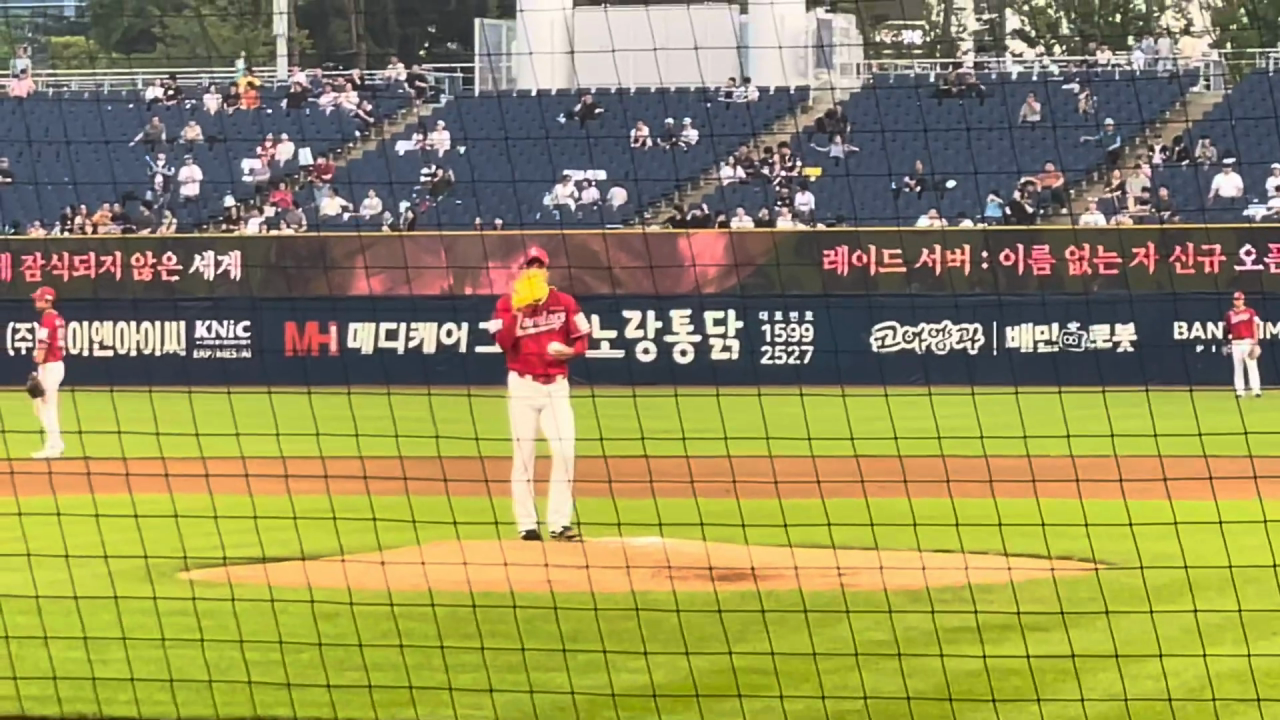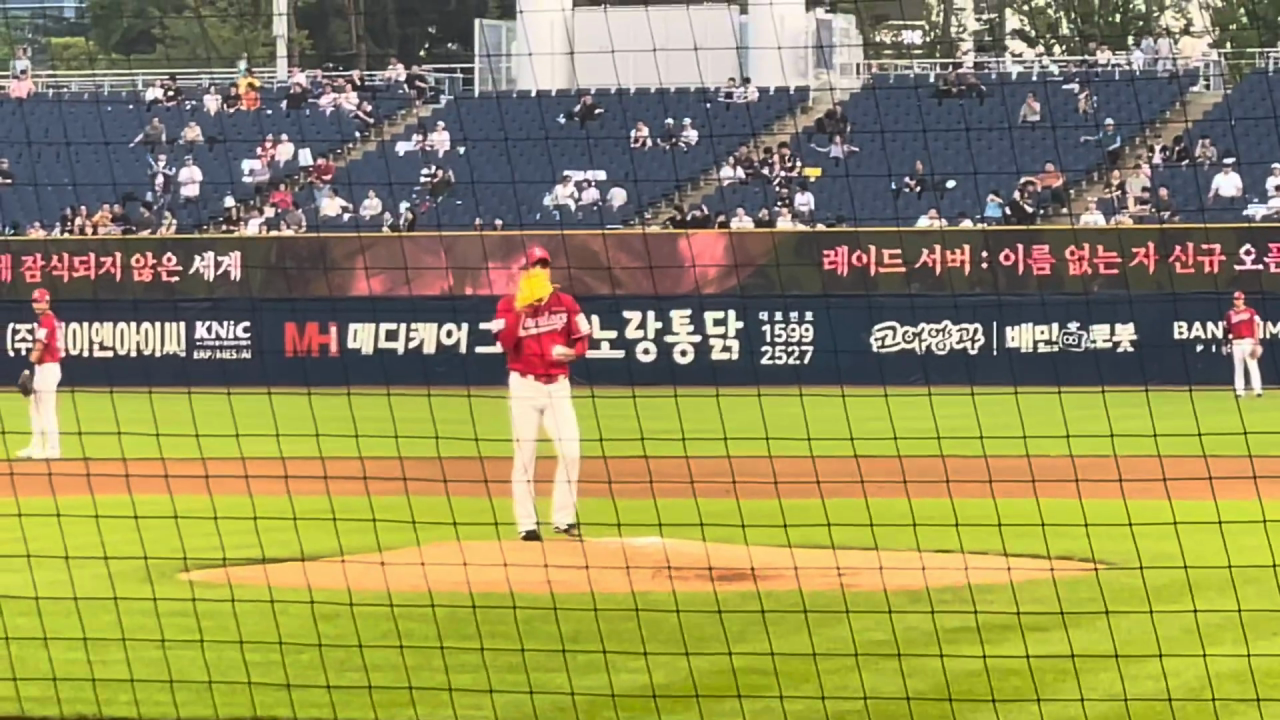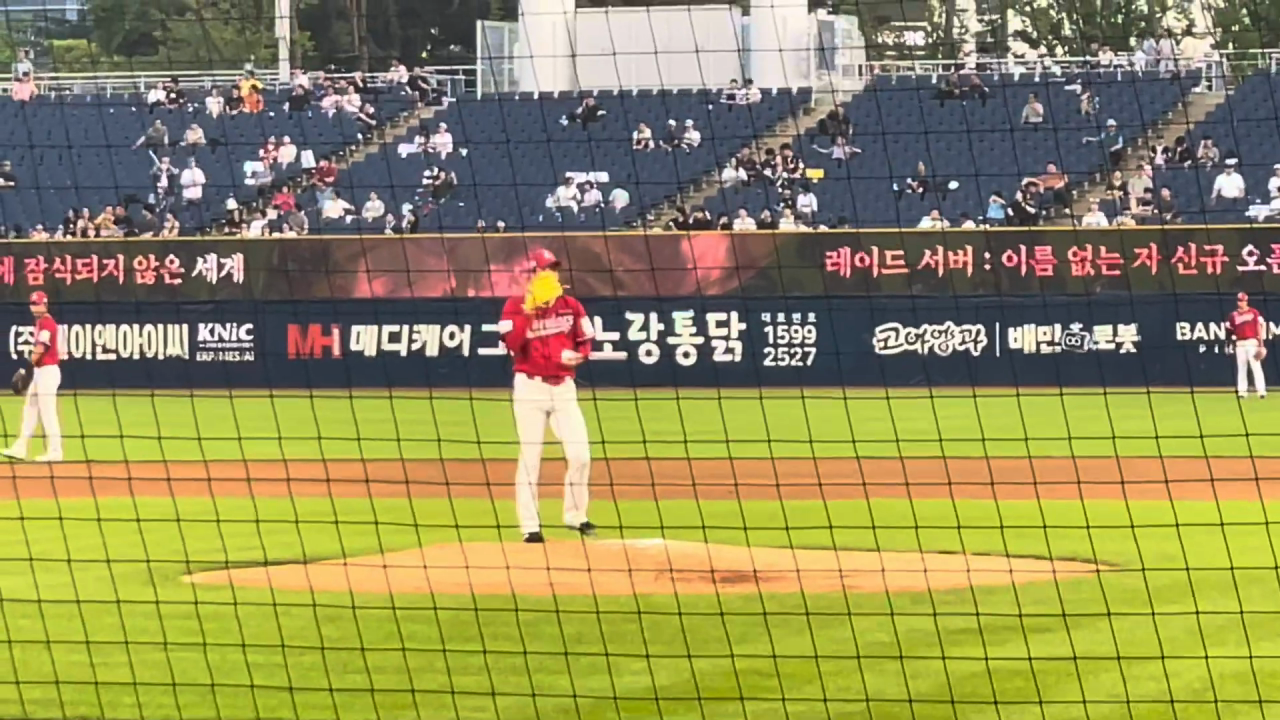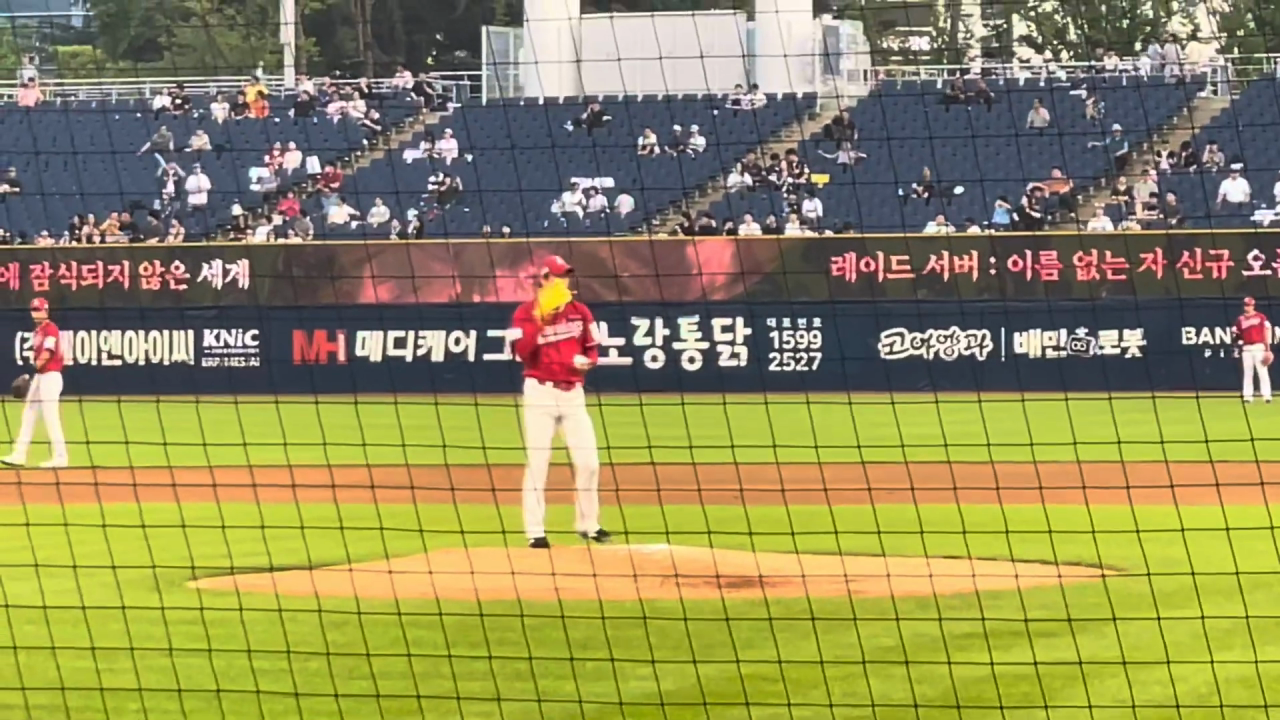
dt=0.1s
person 1, frame 1
left shoulder: (565, 302)
right shoulder: (507, 304)
left elbow: (583, 340)
right elbow: (503, 343)
left wrist: (570, 351)
right wrist: (517, 310)
left hip: (556, 386)
right hip: (522, 386)
left knee: (565, 453)
right knee: (524, 456)
left ankle: (559, 522)
right ankle: (526, 525)
person 1, frame 2
left shoulder: (566, 302)
right shoulder: (509, 304)
left elbow: (583, 341)
right elbow: (506, 343)
left wrist: (572, 353)
right wrist: (520, 309)
left hip: (558, 386)
right hip: (523, 386)
left knee: (570, 452)
right knee: (525, 457)
left ankle: (564, 518)
right ankle: (527, 525)
person 1, frame 3
left shoulder: (571, 305)
right shoulder: (515, 306)
left elbow: (586, 343)
right elbow: (513, 345)
left wrist: (579, 357)
right wrist: (529, 312)
left hip: (564, 388)
right hip: (530, 388)
left knee: (580, 455)
right knee: (530, 459)
left ankle: (576, 516)
right ankle: (529, 527)
person 1, frame 4
left shoulder: (580, 311)
right shoulder: (525, 312)
left elbow: (593, 349)
right elbow: (522, 352)
left wrist: (589, 361)
right wrist: (539, 319)
left hip: (573, 393)
right hip: (539, 393)
left knee: (588, 462)
right knee: (537, 464)
left ankle: (588, 523)
right ankle: (535, 532)
